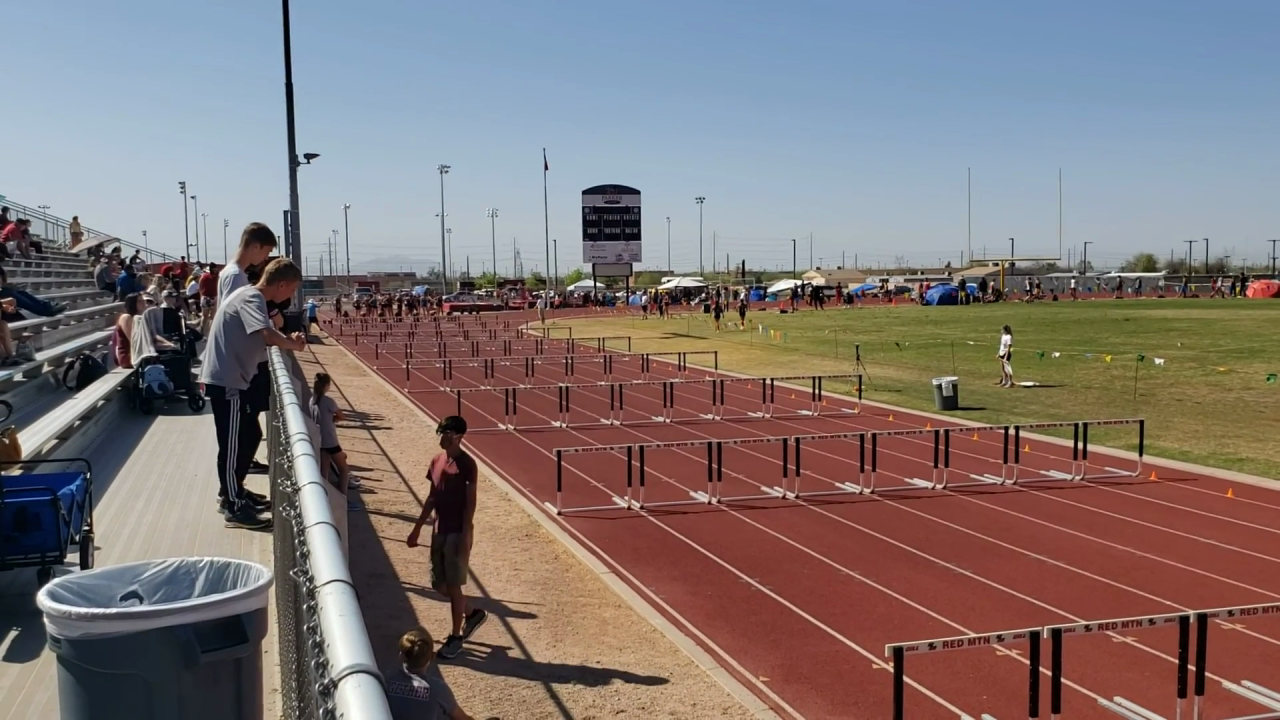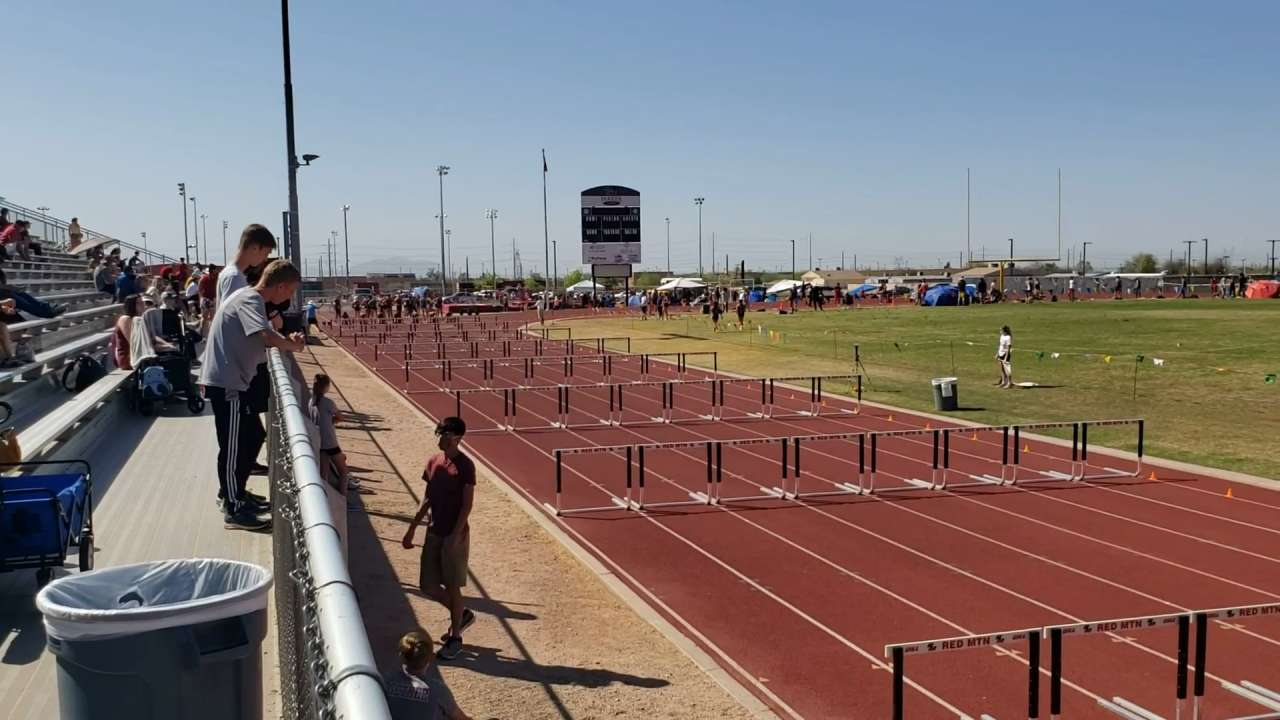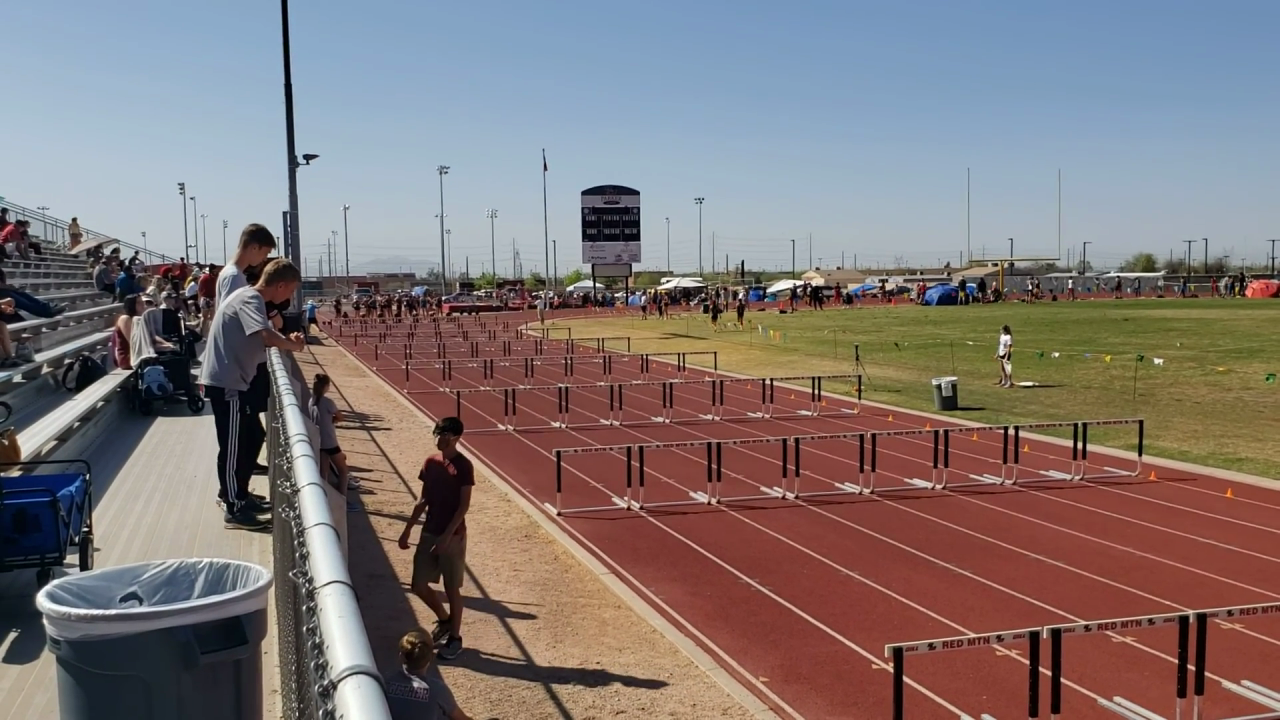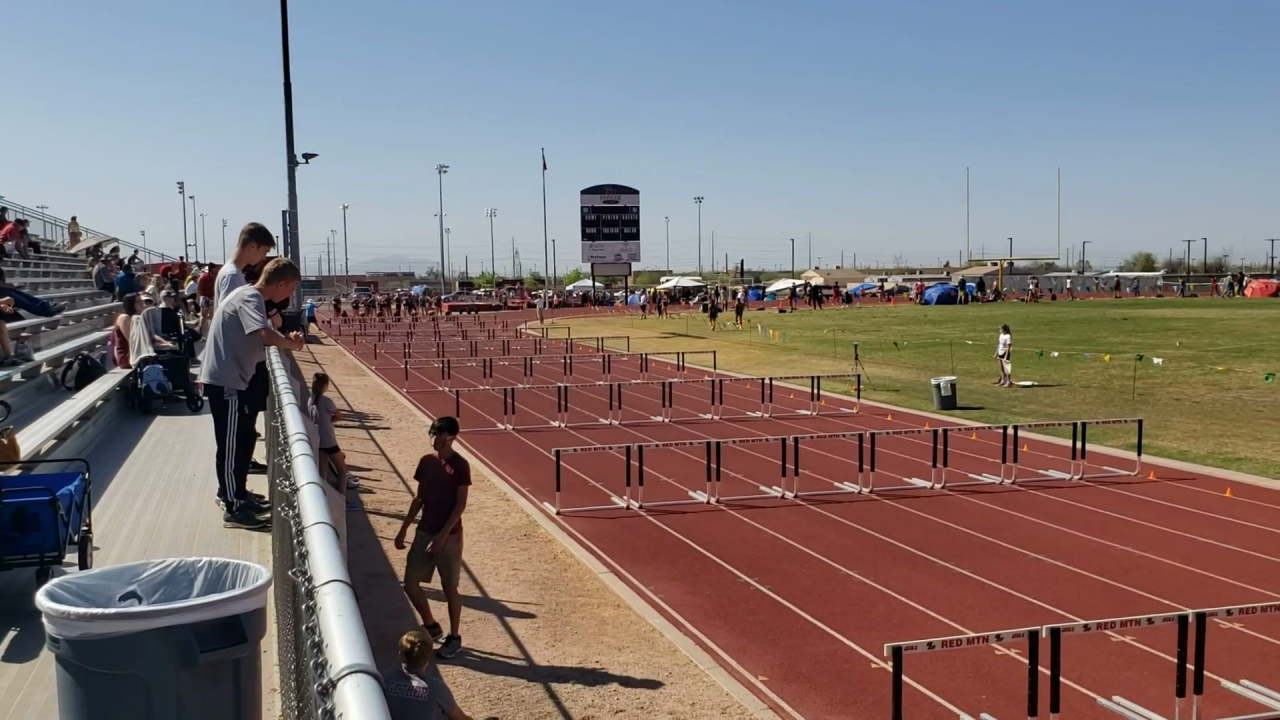
dt=0.1s
person 1, frame 1
left shoulder: (250, 295)
right shoulder: (252, 298)
left elbow: (263, 334)
right elbow: (268, 335)
left wrist: (288, 340)
right wrist: (294, 344)
left hip: (229, 379)
right hip: (225, 381)
left knee: (249, 437)
right knee: (233, 444)
left ankle: (233, 493)
right ankle: (235, 508)
person 1, frame 2
left shoulder: (249, 297)
right shoulder: (250, 300)
left elbow: (263, 336)
right elbow: (267, 337)
left wrist: (287, 340)
right wrist: (293, 345)
left hip: (228, 380)
right hip: (225, 383)
left knee: (249, 438)
right knee: (233, 446)
left ankle: (235, 494)
right ankle: (235, 509)
person 1, frame 3
left shoulder: (249, 297)
right shoulder: (251, 299)
left elbow: (263, 335)
right elbow: (267, 336)
left wrist: (287, 340)
right wrist: (294, 345)
left hip: (230, 380)
right hip: (225, 383)
left knee: (249, 439)
right knee: (233, 446)
left ankle: (237, 495)
right ankle: (235, 509)
person 1, frame 4
left shoulder: (249, 295)
right shoulder: (250, 298)
left elbow: (263, 334)
right elbow: (267, 335)
left wrist: (286, 339)
right wrist: (293, 344)
left hip: (229, 379)
right hip: (224, 381)
left knee: (244, 440)
right knee: (231, 445)
left ankle: (235, 494)
right ankle: (234, 509)
person 2, frame 1
left shoulder: (466, 463)
right shoulder: (437, 462)
left elbow: (471, 502)
left wrist: (465, 535)
right wrist: (417, 528)
left hip: (457, 533)
right hip: (439, 531)
left knee: (453, 585)
right knee: (439, 584)
left ankle: (457, 636)
right ankle: (473, 614)
person 2, frame 2
left shoulder: (465, 465)
right shoulder: (433, 462)
left elbow: (467, 504)
left wrist: (455, 536)
right wrist: (412, 529)
left hip: (454, 534)
right hip: (434, 532)
left knee: (452, 587)
right knee: (428, 586)
left ankle: (455, 638)
right ankle: (462, 614)
person 2, frame 3
left shoulder: (464, 466)
right shoulder: (430, 463)
left elbow: (464, 505)
right elbow: (424, 499)
left wrist: (447, 535)
right wrist: (408, 529)
left hip: (452, 536)
right hip: (429, 532)
left knee: (452, 588)
right knee: (419, 584)
left ankle: (454, 637)
right ankle: (445, 620)
person 2, frame 4
left shoulder: (460, 466)
right shoulder: (425, 462)
left elbow: (460, 505)
right elbow: (419, 499)
left wrist: (443, 535)
right wrist: (404, 529)
left hip: (449, 535)
right hip: (424, 532)
left knee: (450, 588)
right knee: (410, 584)
left ankle: (454, 637)
right ankle: (430, 626)
